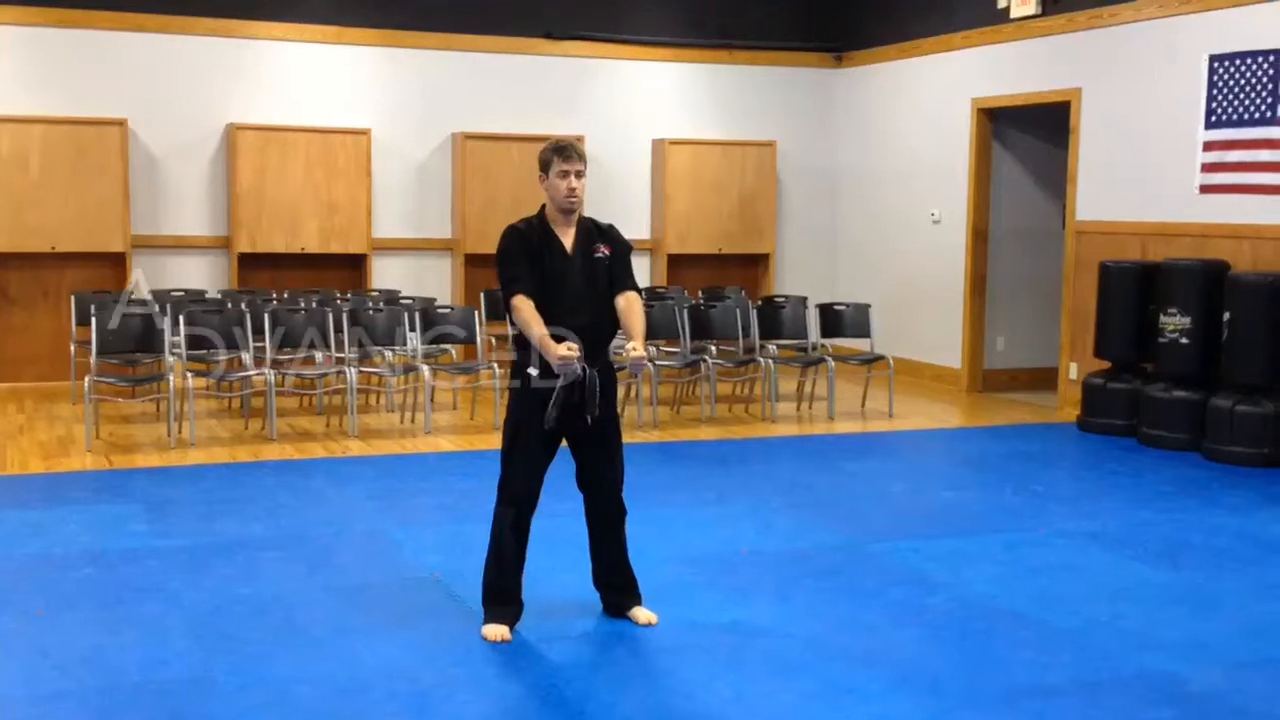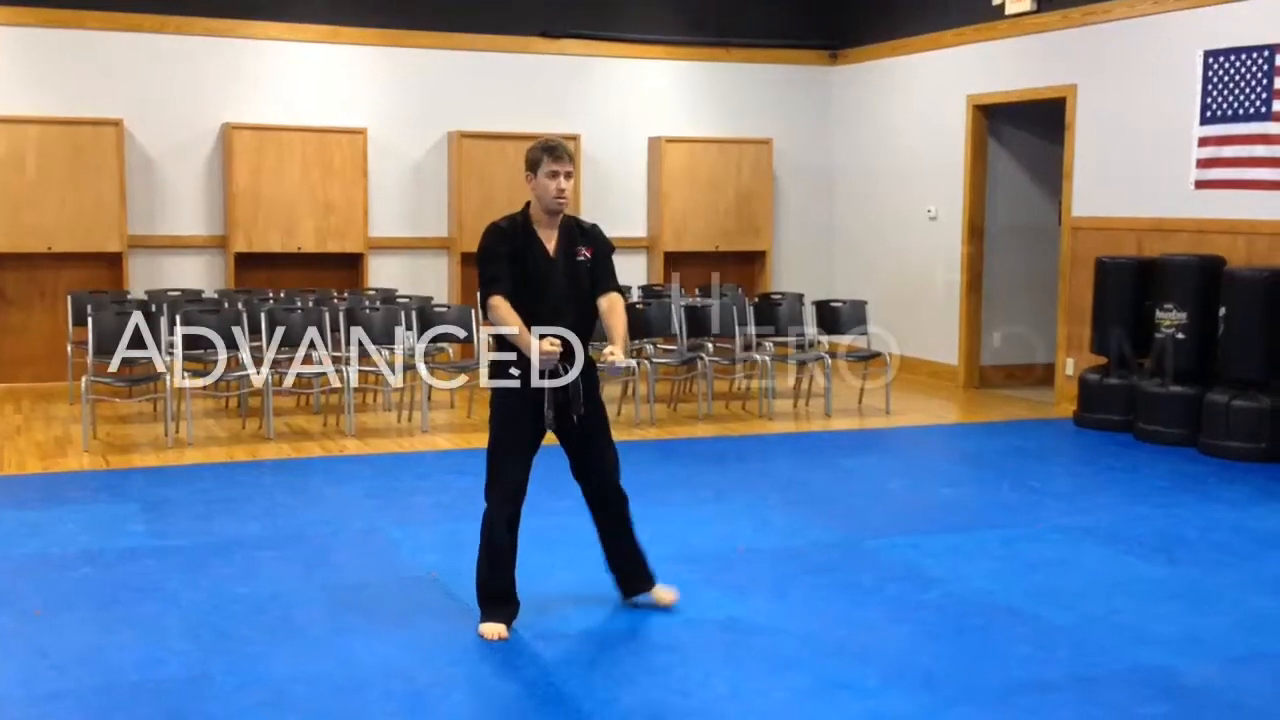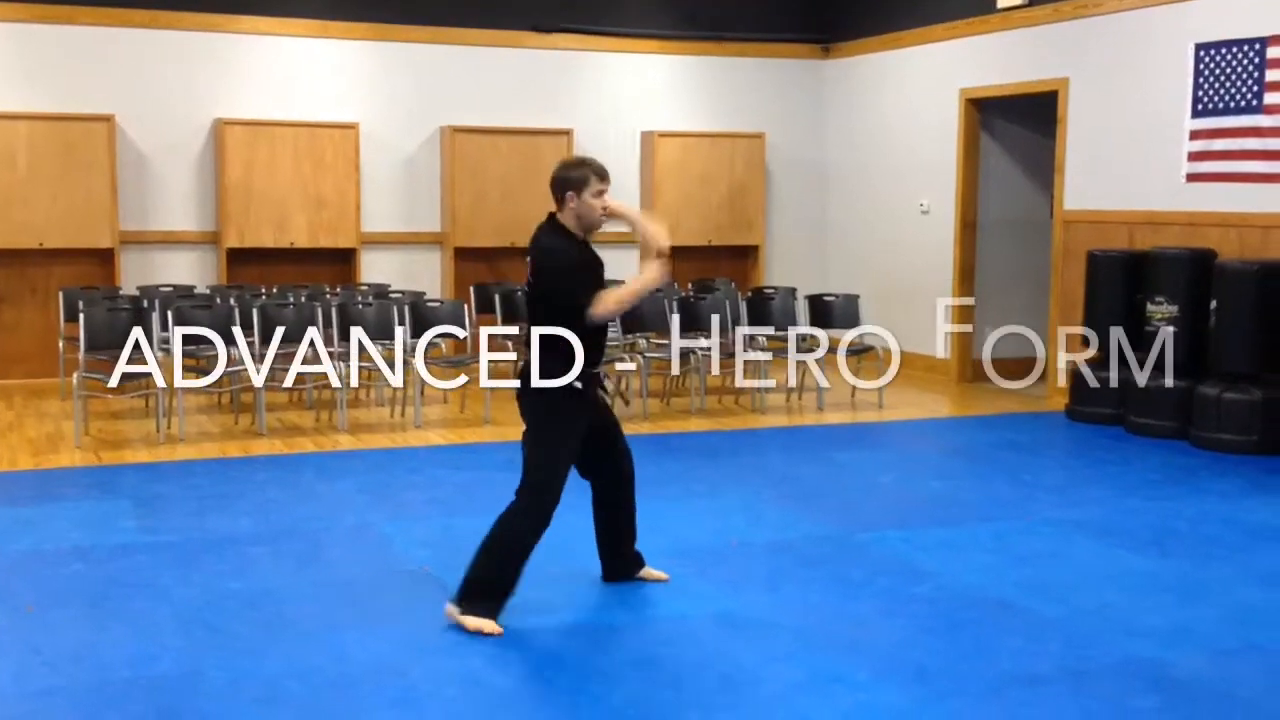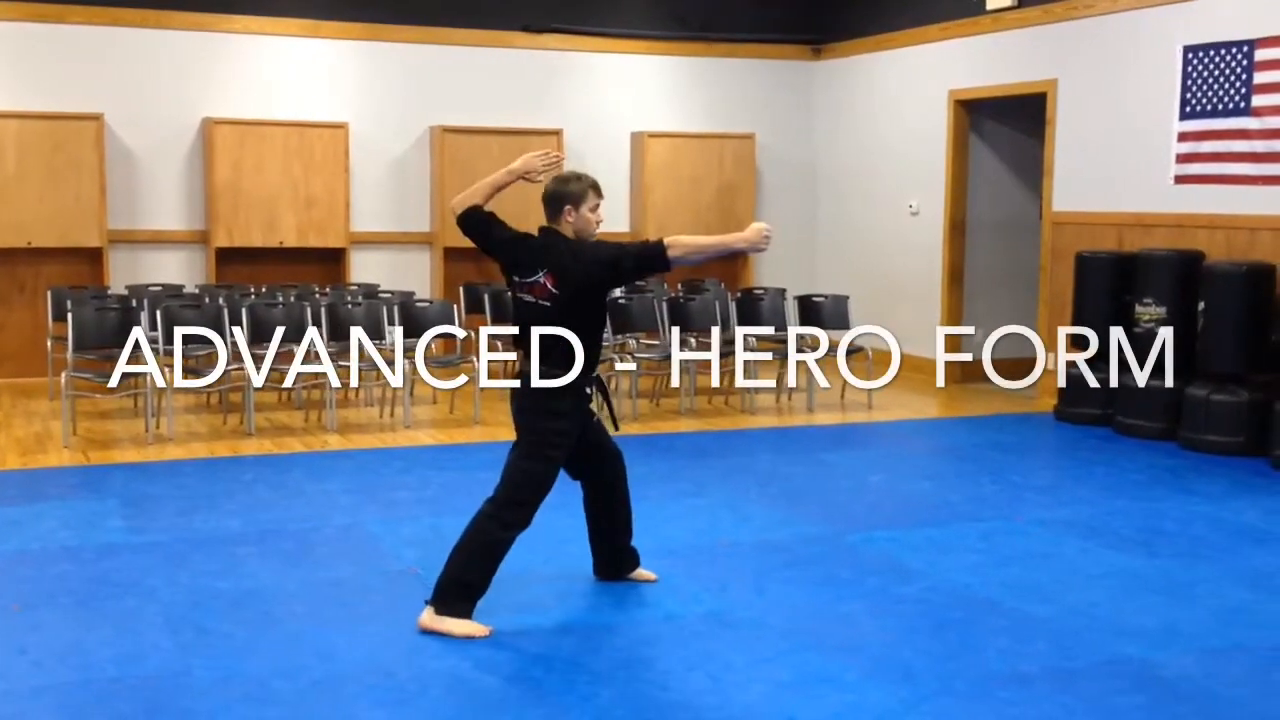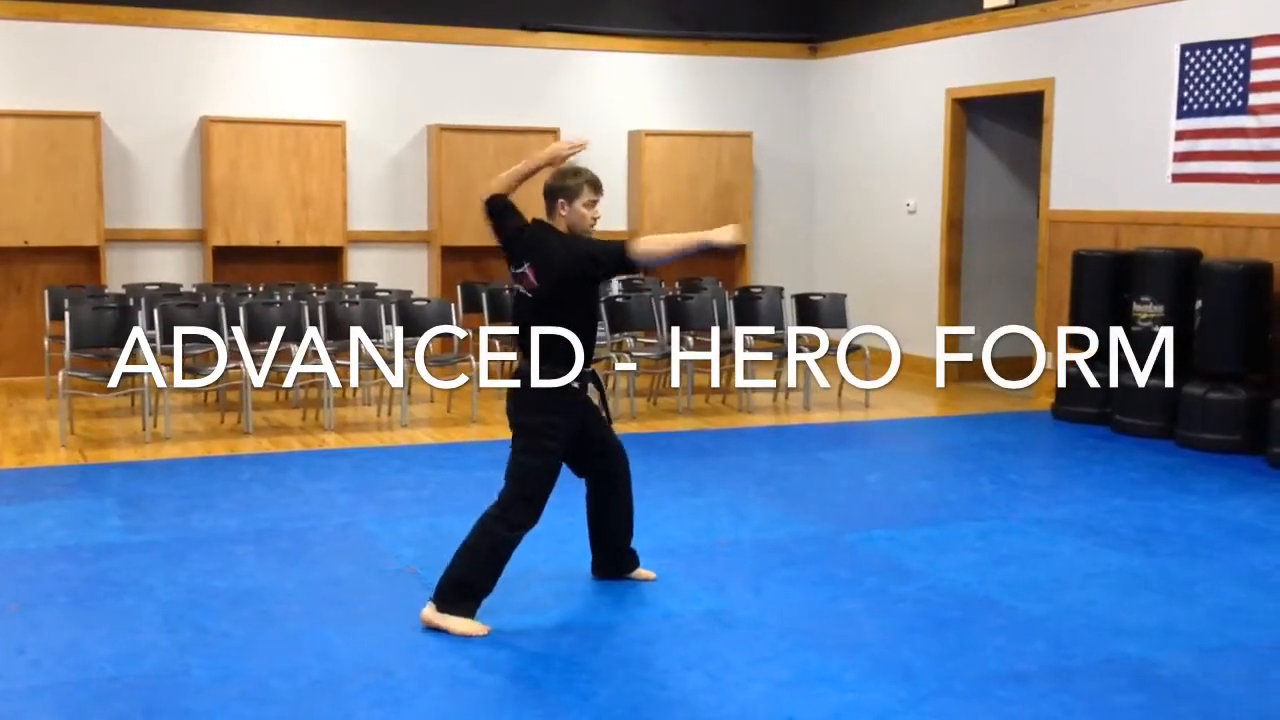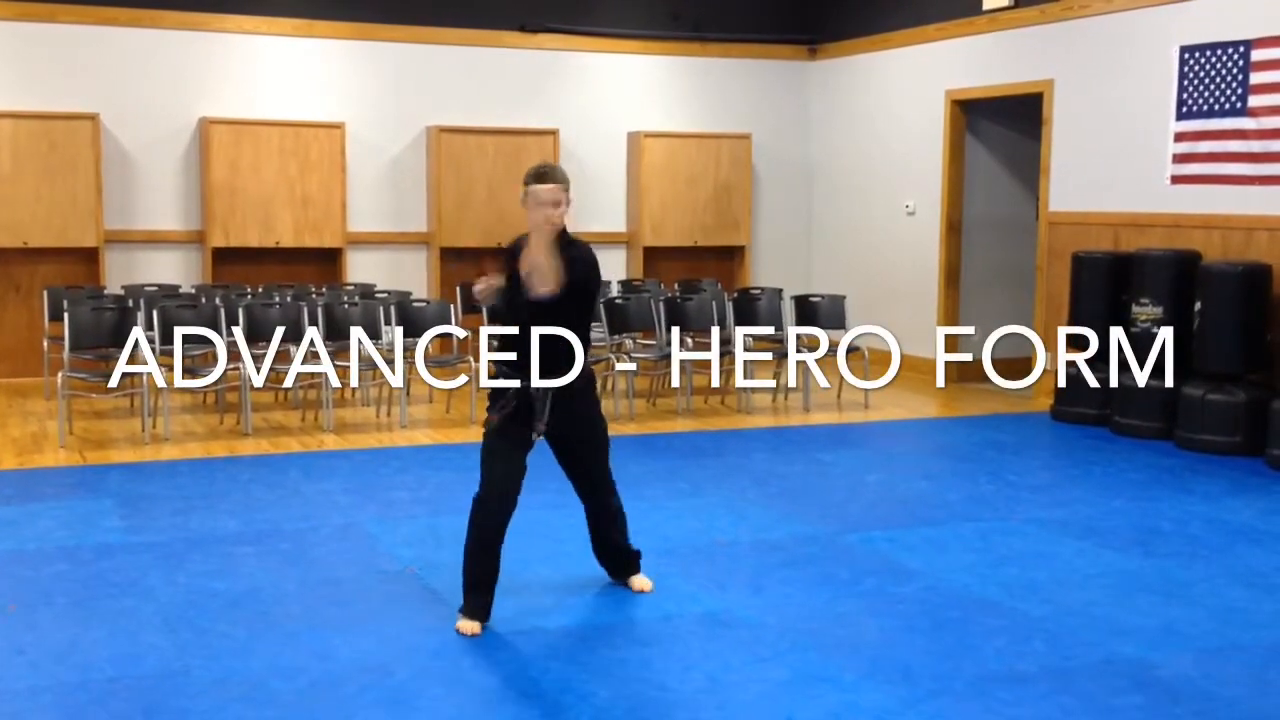
dt=0.5s
person 1, frame 1
left shoulder: (607, 239)
right shoulder: (520, 238)
left elbow: (626, 295)
right elbow: (520, 302)
left wrist: (636, 341)
right wrist: (549, 347)
left hip: (595, 381)
right hip: (537, 381)
left knee: (606, 493)
right knee: (517, 496)
left ankle: (621, 597)
right ankle: (500, 608)
person 1, frame 2
left shoulder: (590, 238)
right shoulder: (502, 236)
left elbow: (608, 297)
right elbow: (496, 302)
left wrist: (617, 345)
right wrist: (531, 345)
left hip: (577, 376)
right hip: (519, 378)
left knee: (605, 482)
right knee: (505, 495)
left ankle: (637, 581)
right ankle: (496, 607)
person 1, frame 3
left shoulder: (569, 229)
right shoulder: (558, 250)
left elbow: (603, 208)
right elbow: (599, 308)
left wrist: (645, 227)
right wrist: (649, 277)
left hip: (578, 384)
right hip: (553, 390)
left knee: (616, 468)
right knee: (537, 497)
left ankle: (622, 563)
right ankle: (474, 601)
person 1, frame 4
left shoulder: (519, 250)
right shoulder: (588, 261)
left elbow: (463, 209)
right elbow: (670, 250)
left wrist: (514, 171)
right wrist: (741, 241)
left hip: (552, 391)
right hip: (554, 397)
left knee: (605, 467)
right knee: (513, 502)
left ankle: (616, 562)
right ankle: (444, 607)
person 1, frame 5
left shoulder: (524, 238)
right shoulder: (570, 254)
left elbow: (497, 195)
right elbow: (639, 252)
left wrist: (544, 160)
right wrist: (710, 238)
left hip: (560, 389)
right hip: (546, 394)
left knee: (610, 465)
right knee: (521, 502)
left ankle: (615, 562)
right ankle: (447, 604)
person 1, frame 6
left shoulder: (578, 256)
right shoulder: (515, 248)
left elbow: (545, 289)
left wrist: (546, 223)
right wrist: (489, 291)
left hip: (567, 393)
right hip: (513, 392)
left knee: (596, 487)
right knee: (493, 499)
left ankle: (623, 566)
right ankle: (475, 606)
